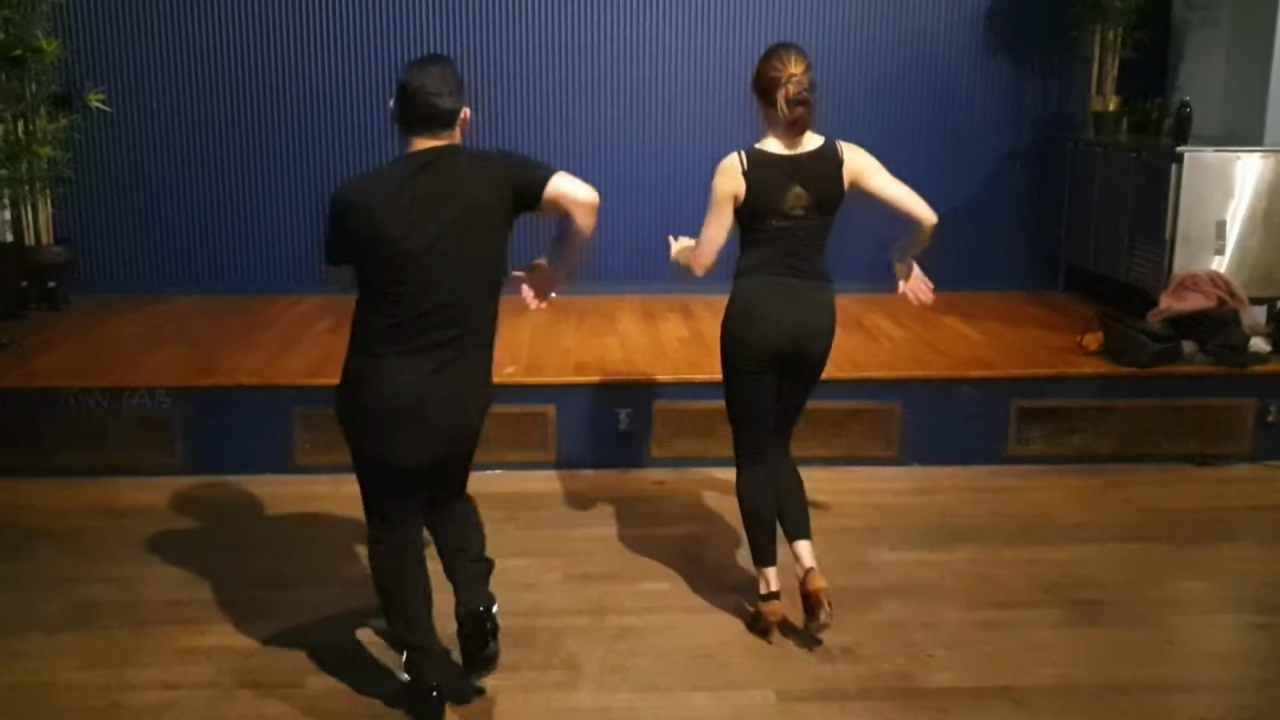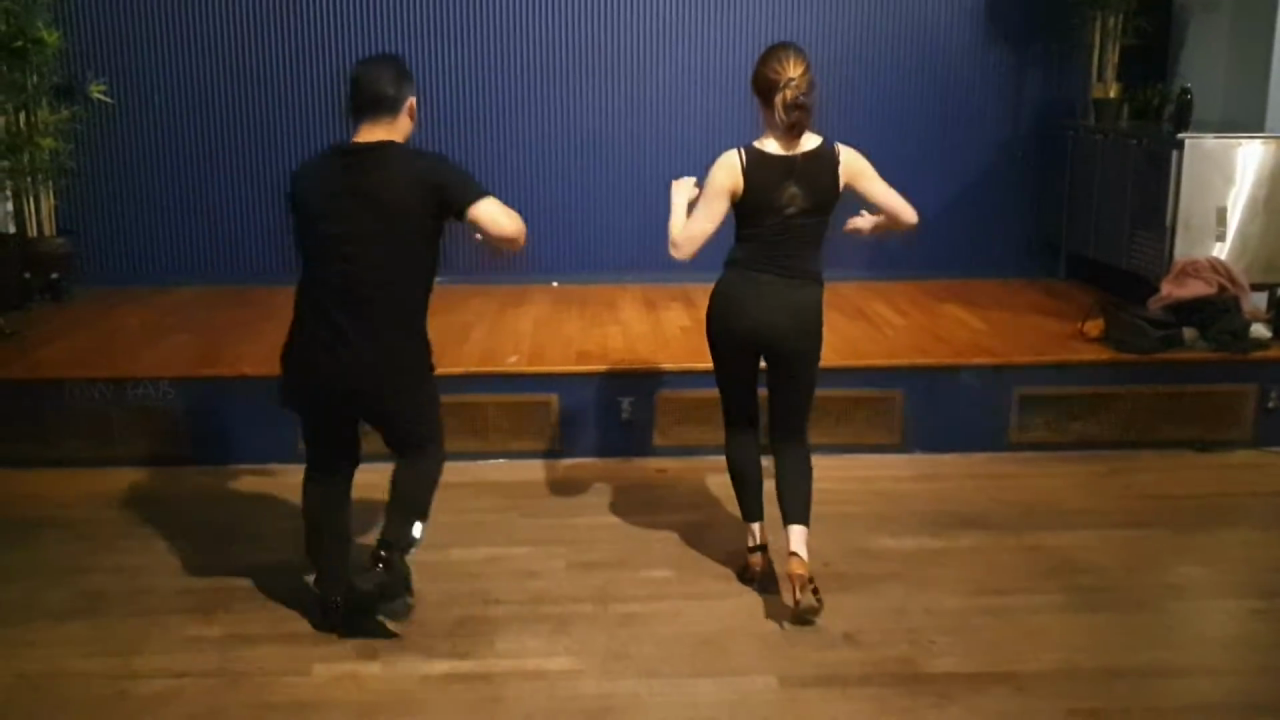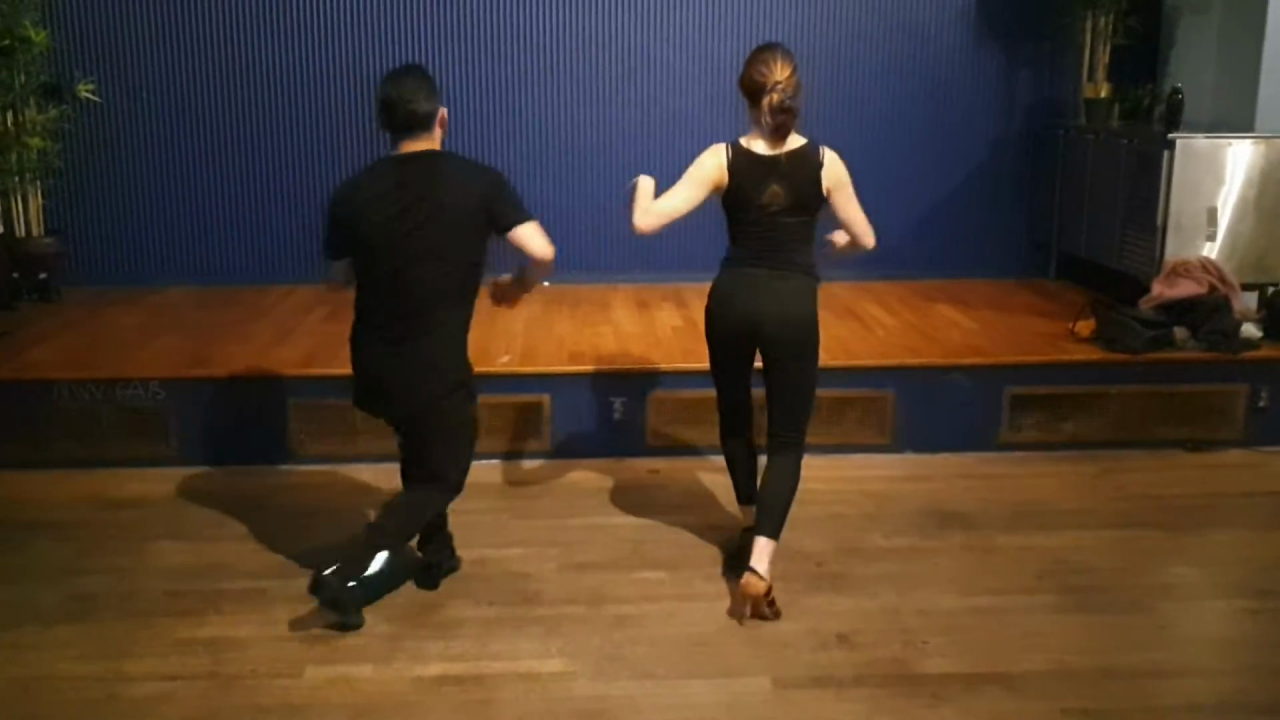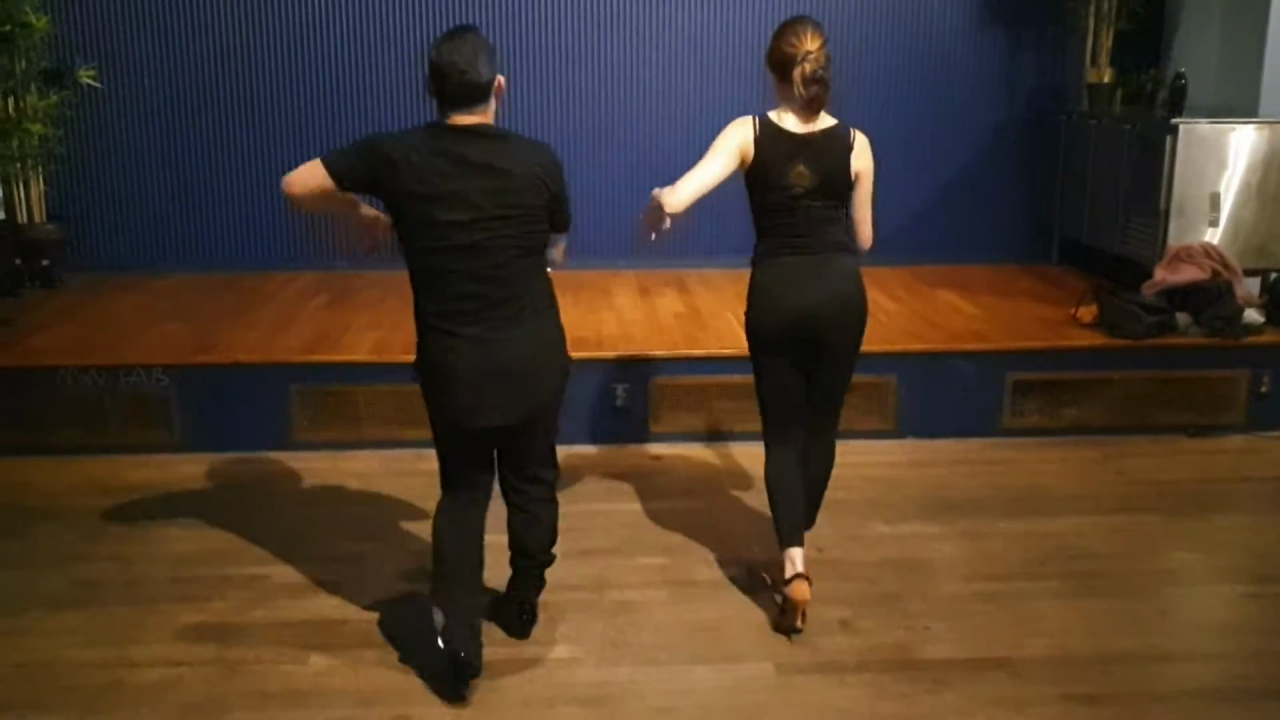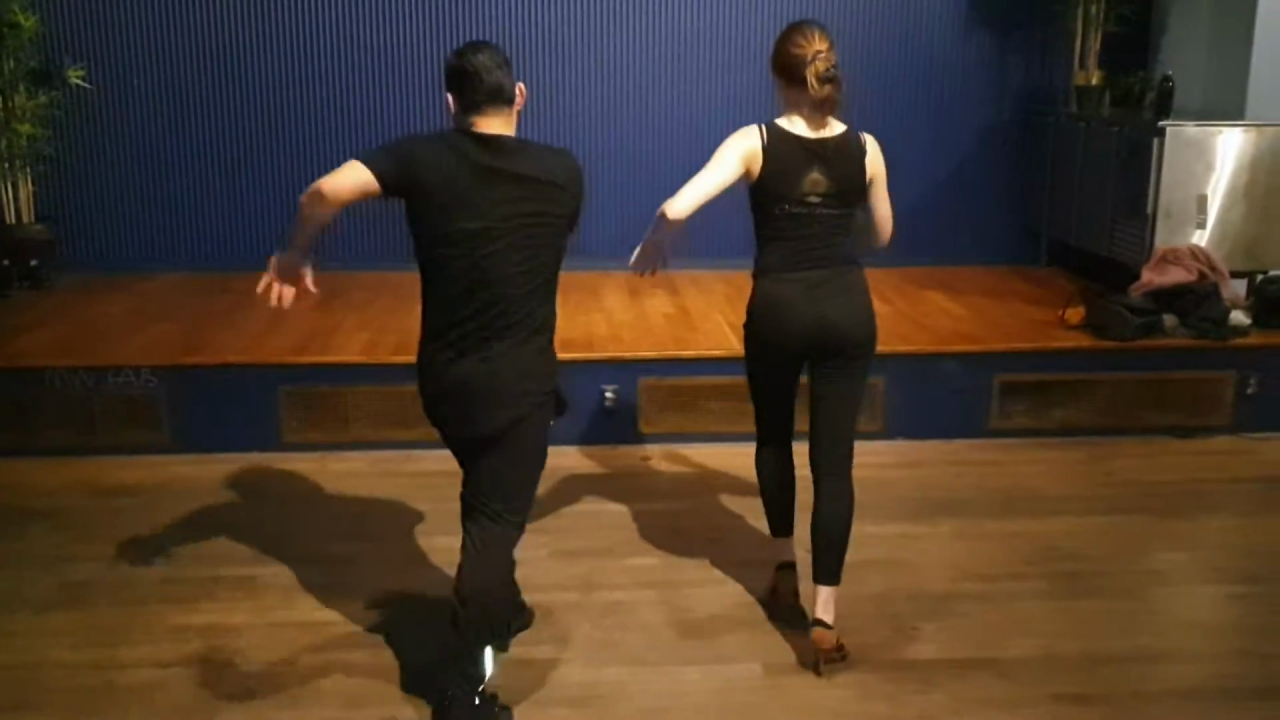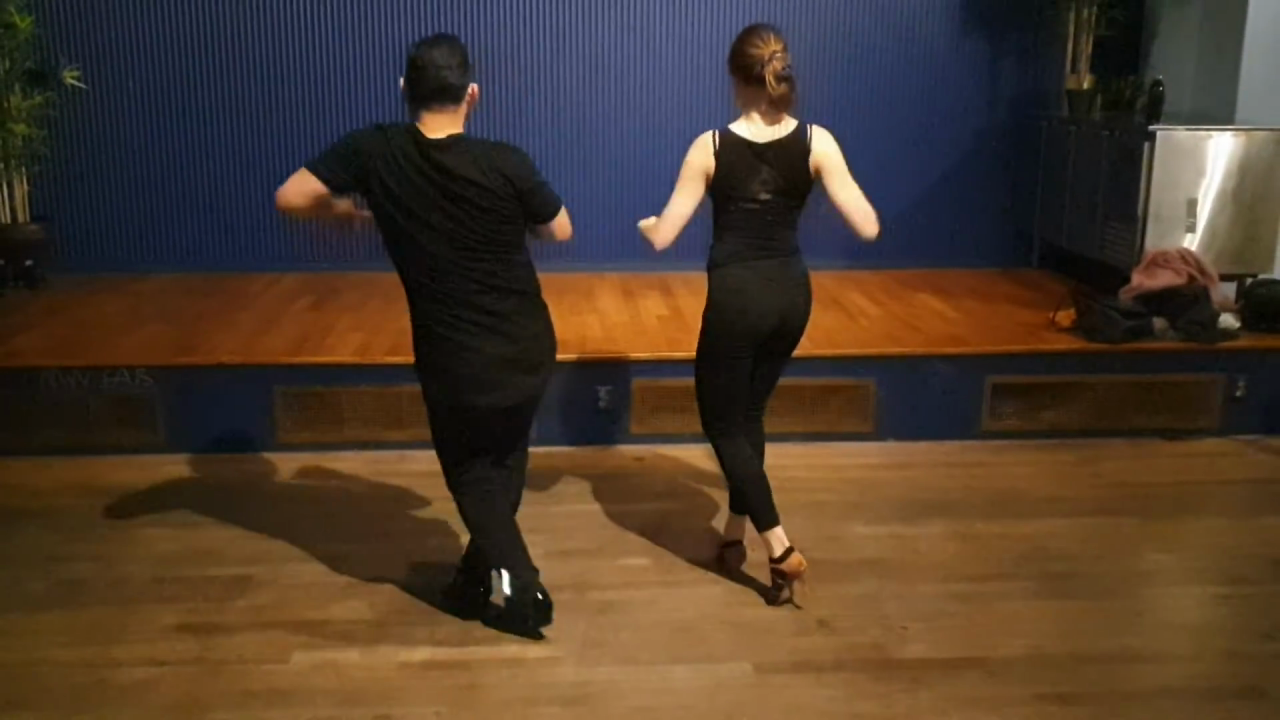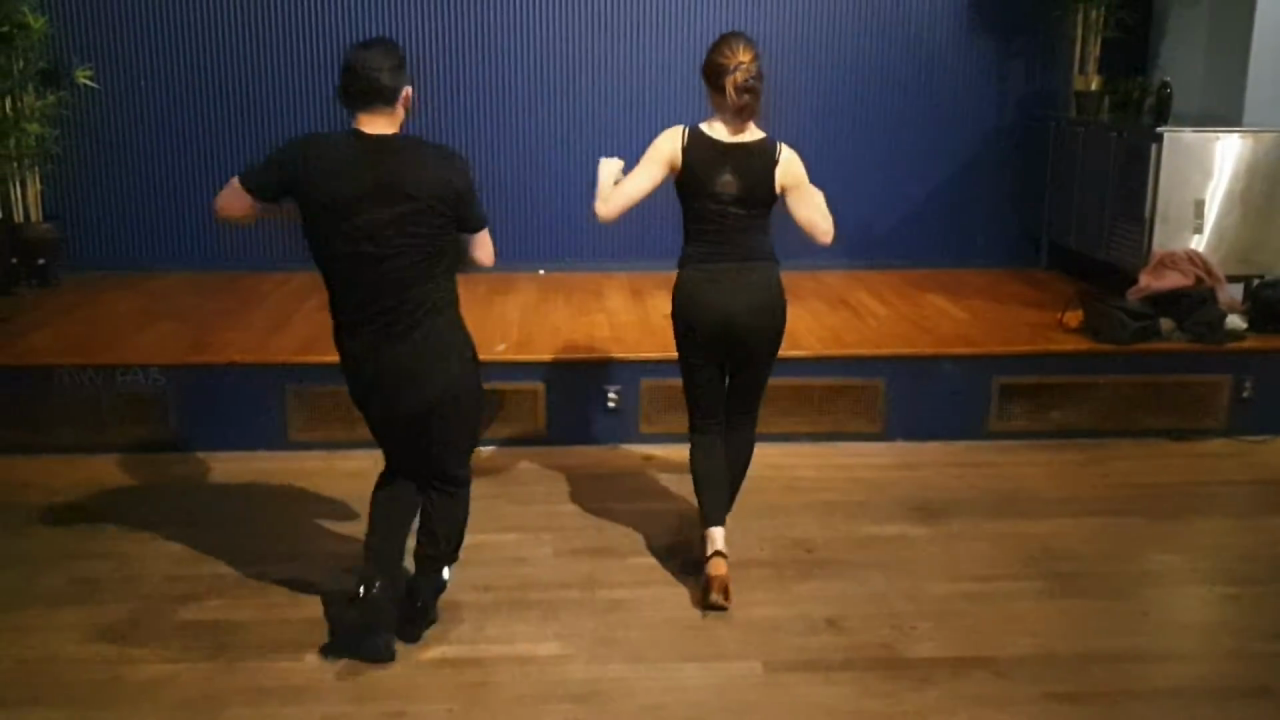
dt=0.7s
person 1, frame 1
left shoulder: (357, 197)
right shoulder: (493, 173)
right elbow: (585, 200)
right wrist: (550, 269)
left hip: (380, 391)
right hip: (460, 390)
left knee: (394, 529)
right knee: (447, 503)
right ankle: (477, 612)
person 1, frame 2
left shoulder: (309, 176)
right shoulder: (422, 169)
right elbow: (508, 229)
right wrist: (504, 231)
left hip: (315, 358)
right hip: (392, 362)
left knee: (327, 469)
right knee: (420, 450)
left ankle: (333, 594)
right ankle: (390, 563)
person 1, frame 3
left shoulder: (356, 193)
right shoulder: (479, 181)
left elbow: (341, 278)
right elbow: (542, 253)
right wrist: (516, 286)
left hip: (374, 363)
right hip: (434, 364)
left knee: (424, 452)
right knee: (438, 476)
left ankle: (436, 553)
right ankle: (347, 577)
person 1, frame 4
left shoulder: (394, 155)
right shoulder: (536, 161)
left elbow: (296, 186)
left wrist: (364, 216)
left hip: (454, 365)
right hip: (534, 357)
left knee: (461, 492)
right knee: (531, 480)
left ankle: (461, 643)
right ankle: (523, 603)
person 1, frame 5
left shoulder: (424, 158)
right shoulder: (562, 171)
left elbow: (327, 191)
left wrist: (291, 258)
left hip: (445, 376)
right hip: (520, 379)
left knee: (482, 491)
right knee: (497, 522)
left ankle: (494, 609)
person 1, frame 6
left shoulder: (371, 150)
right shoulder: (506, 163)
left elbow: (291, 199)
right elbow: (559, 232)
left wrist: (344, 206)
left hip: (450, 358)
right hip: (525, 347)
left knee: (468, 468)
right knee: (505, 460)
left ankle: (524, 591)
right ankle: (480, 575)
person 1, frame 7
left shoulder: (308, 159)
right shoulder: (443, 166)
left elbow: (227, 207)
right elbow: (482, 257)
left hip: (369, 366)
right hip: (441, 361)
left knee: (402, 472)
right knee: (447, 480)
left ankle: (376, 602)
right ankle: (421, 597)
person 2, frame 1
left shoulder: (737, 168)
right shoulder: (844, 159)
left elbow: (700, 264)
right elbow: (926, 217)
left wrist: (679, 248)
right wrist: (907, 260)
left hip: (754, 314)
right hip: (814, 315)
left knee: (753, 452)
right knee: (776, 443)
left ankle: (770, 596)
right ankle: (809, 567)
person 2, frame 2
left shoulder: (733, 165)
right shoulder: (839, 160)
left elbow: (681, 248)
right elbow: (906, 217)
left wrist: (679, 202)
right wrist: (872, 224)
left hip: (738, 307)
right hip: (800, 311)
left knee: (741, 428)
right knee: (792, 436)
left ankle: (759, 549)
right ankle: (796, 553)
person 2, frame 3
left shoulder: (723, 160)
right shoulder: (824, 162)
left elbow: (646, 223)
right elbow: (865, 239)
left wrist: (643, 188)
right wrist: (837, 239)
left hip: (733, 301)
right hip: (793, 306)
left knee: (734, 416)
right knee: (787, 438)
left ankle: (750, 526)
right ankle: (759, 569)
person 2, frame 4
left shoulder: (746, 134)
right shoulder: (853, 144)
left elbow: (672, 201)
right elbow: (862, 240)
left wrist: (653, 204)
left hip: (774, 296)
right hip: (839, 293)
left knee: (780, 432)
right knee: (820, 426)
left ankle: (793, 574)
right ankle: (798, 550)
person 2, frame 5
left shoulder: (754, 142)
right shoulder: (864, 149)
left elbow: (677, 209)
right elbow: (880, 236)
left wrist: (649, 248)
left hip: (779, 308)
right hip: (847, 309)
left knee: (773, 436)
right knee: (833, 460)
left ankle: (783, 565)
right ankle: (824, 620)
person 2, frame 6
left shoulder: (711, 146)
right shoulder: (816, 144)
left elbow: (665, 236)
right elbow: (867, 227)
left wrist: (647, 223)
right wrist: (810, 197)
left hip: (735, 298)
right hip: (792, 295)
left knee: (723, 424)
right knee: (747, 416)
left ankle: (782, 548)
right ankle: (735, 532)
person 2, frame 7
left shoulder: (677, 143)
right shoulder: (780, 158)
left elbow: (607, 210)
right elbow: (823, 234)
left wrist: (606, 171)
right wrist: (809, 189)
left hip: (698, 296)
right hip: (760, 299)
left knee: (706, 422)
right knee: (741, 417)
left ankle: (714, 545)
right ankle: (717, 532)
